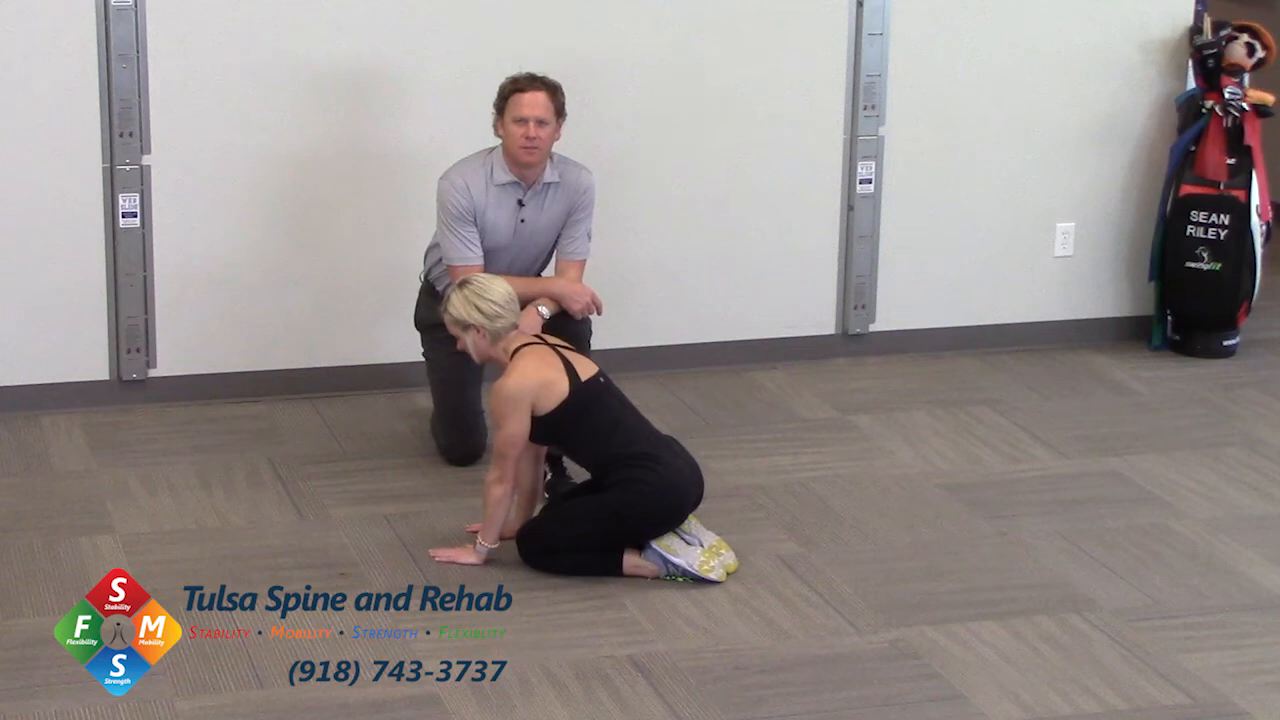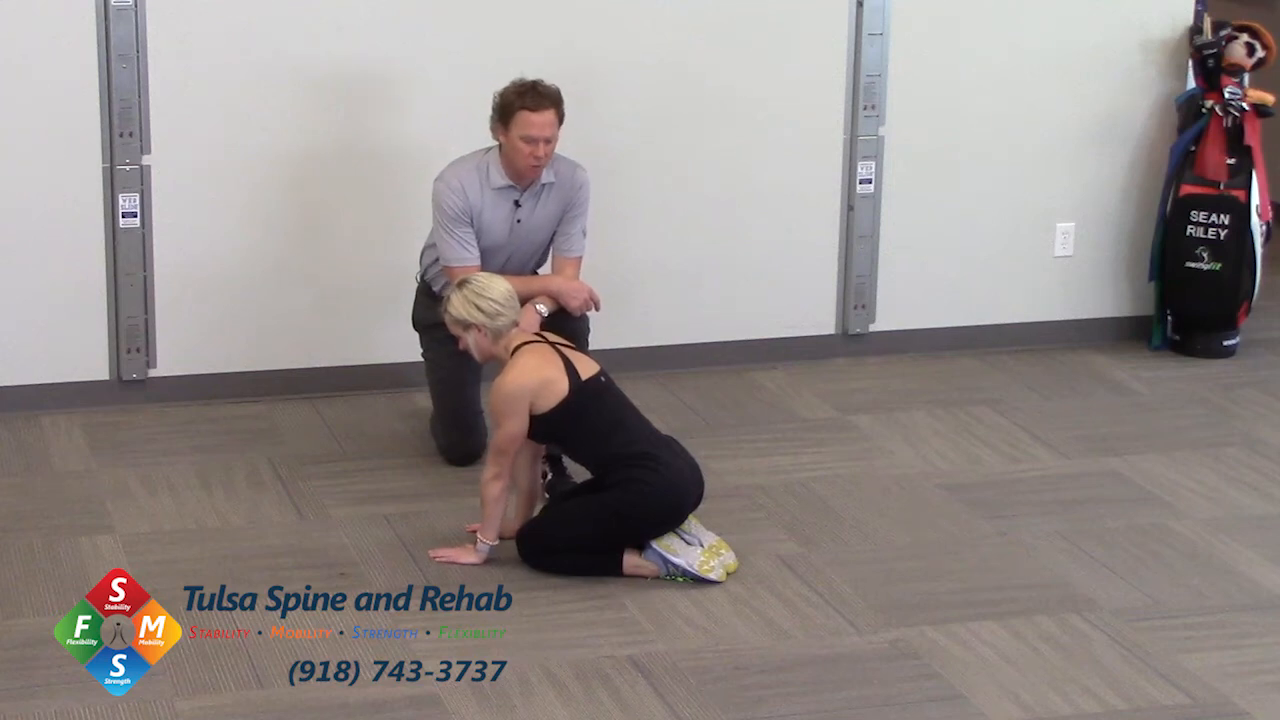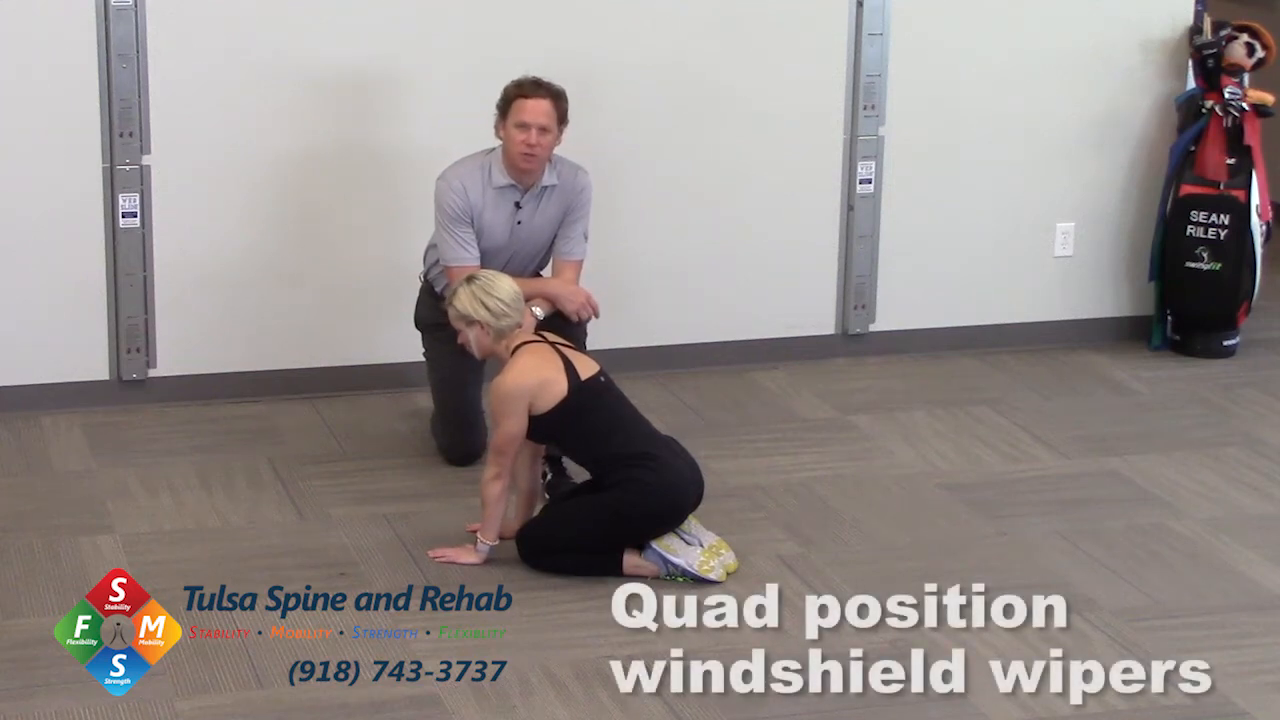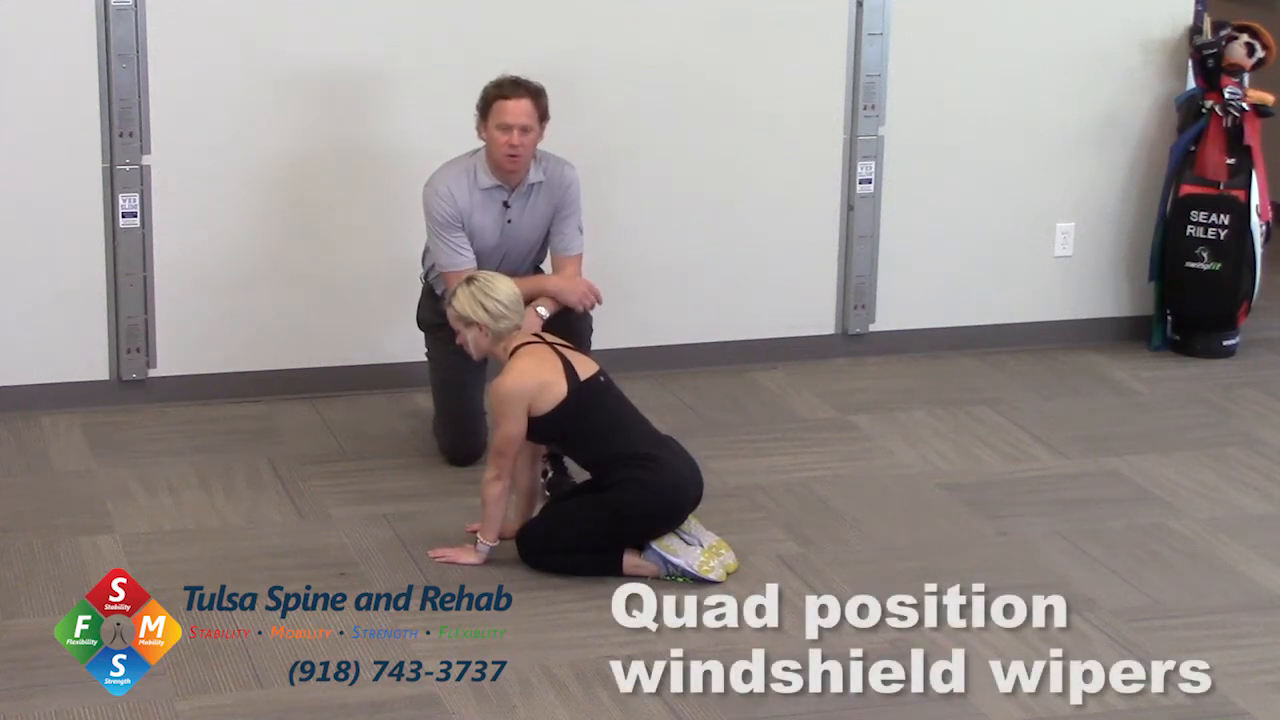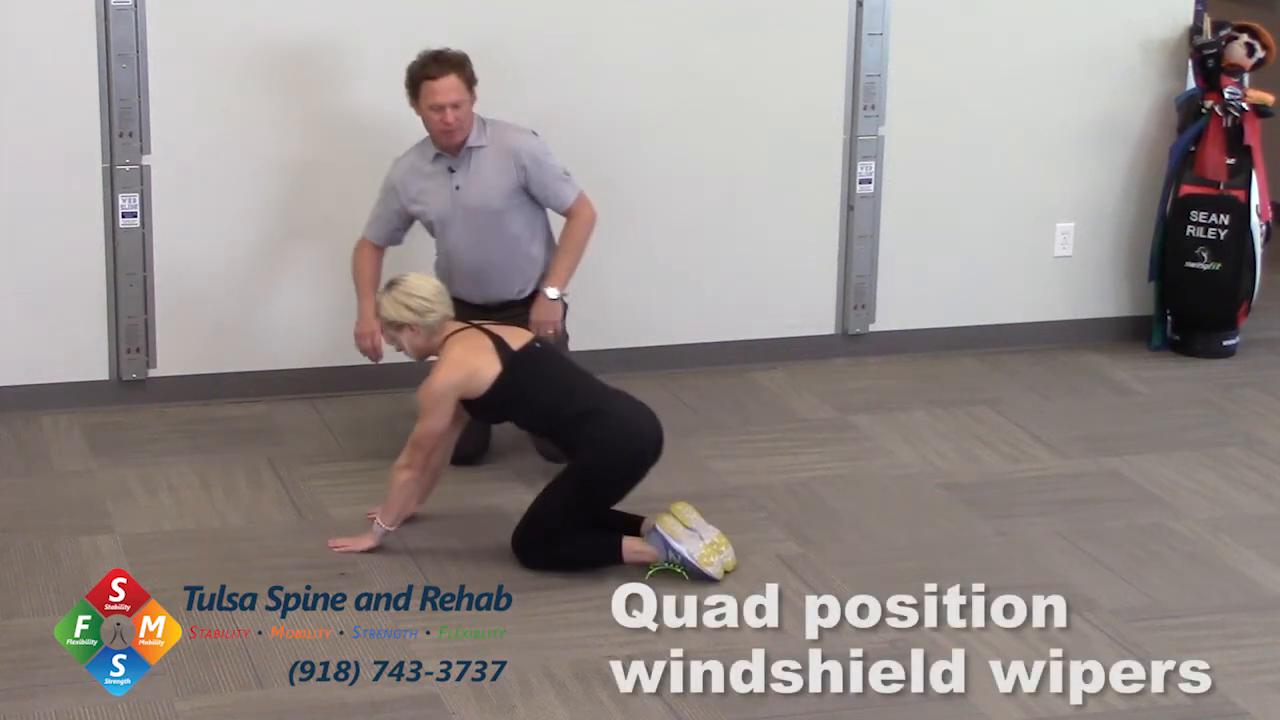
dt=1s
person 1, frame 1
left shoulder: (578, 183)
right shoulder: (461, 183)
left elbow: (570, 279)
left wrist: (539, 310)
right wrist: (553, 287)
left hip: (526, 295)
left knee: (574, 327)
right knee: (462, 447)
left ankle: (549, 451)
right ankle: (453, 397)
person 1, frame 2
left shoulder: (572, 180)
right shoulder: (456, 184)
left elbow: (567, 275)
left wrist: (537, 309)
right wrist: (550, 285)
left hip: (522, 292)
left knee: (571, 324)
right knee: (462, 446)
left ankle: (548, 450)
right ankle: (453, 398)
person 1, frame 3
left shoulder: (575, 183)
right shoulder: (458, 183)
left elbow: (567, 279)
right elbow: (465, 285)
left wrist: (534, 312)
right wrist: (549, 289)
left hip: (524, 293)
left knee: (570, 326)
right knee: (462, 447)
left ankle: (548, 451)
right ankle: (454, 399)
person 1, frame 4
left shoulder: (561, 178)
right shoulder: (446, 188)
left elbow: (568, 271)
right elbow: (462, 289)
left wrist: (537, 312)
right wrist: (549, 283)
left hip: (524, 292)
left knee: (574, 321)
right knee: (462, 449)
left ankle: (551, 447)
right ankle: (458, 394)
person 1, frame 5
left shoulder: (518, 147)
right shoulder: (407, 173)
left elbow: (582, 214)
right elbow: (370, 245)
left wrist: (551, 293)
right wrist: (367, 311)
left hip: (531, 309)
right hip: (464, 314)
left knee: (558, 446)
right knee: (464, 449)
person 2, frame 1
left shoulder: (514, 384)
right shoulder: (546, 347)
left elbow: (501, 477)
right elbow: (530, 452)
left wrist: (481, 548)
right wrist: (519, 522)
left hip: (655, 490)
right hip: (674, 472)
left knee: (535, 543)
right knee: (558, 513)
left ankle: (661, 559)
right ankle: (664, 529)
person 2, frame 2
left shoulder: (513, 382)
right shoulder: (547, 344)
left elbow: (498, 473)
right elbow: (528, 451)
left wrist: (481, 546)
right wrist: (520, 520)
left hip: (654, 490)
right hip: (674, 472)
left knee: (535, 543)
right knee: (558, 510)
left ankle: (661, 559)
right ankle: (666, 528)
person 2, frame 3
left shoulder: (513, 381)
right shoulder: (547, 344)
left elbow: (498, 472)
right elbow: (528, 451)
left wrist: (481, 546)
right wrist: (520, 520)
left hip: (654, 489)
right hip: (674, 471)
left knee: (535, 543)
right knee: (558, 512)
left ankle: (661, 559)
right ankle: (665, 530)
person 2, frame 4
left shoulder: (512, 383)
right shoulder: (545, 346)
left elbow: (498, 474)
right elbow: (527, 451)
left wrist: (482, 547)
right wrist: (521, 521)
left hip: (654, 489)
right hip: (673, 472)
left knee: (535, 543)
right knee: (558, 510)
left ankle: (661, 559)
right ankle: (666, 527)
person 2, frame 5
left shoulder: (447, 375)
right shoulder: (483, 334)
left elbow: (411, 462)
right elbow: (446, 437)
left wrist: (378, 531)
right wrist: (411, 503)
left hip: (615, 443)
right hip: (636, 425)
left knee: (532, 546)
right knee: (562, 519)
left ankle: (660, 548)
right ankle: (660, 526)
